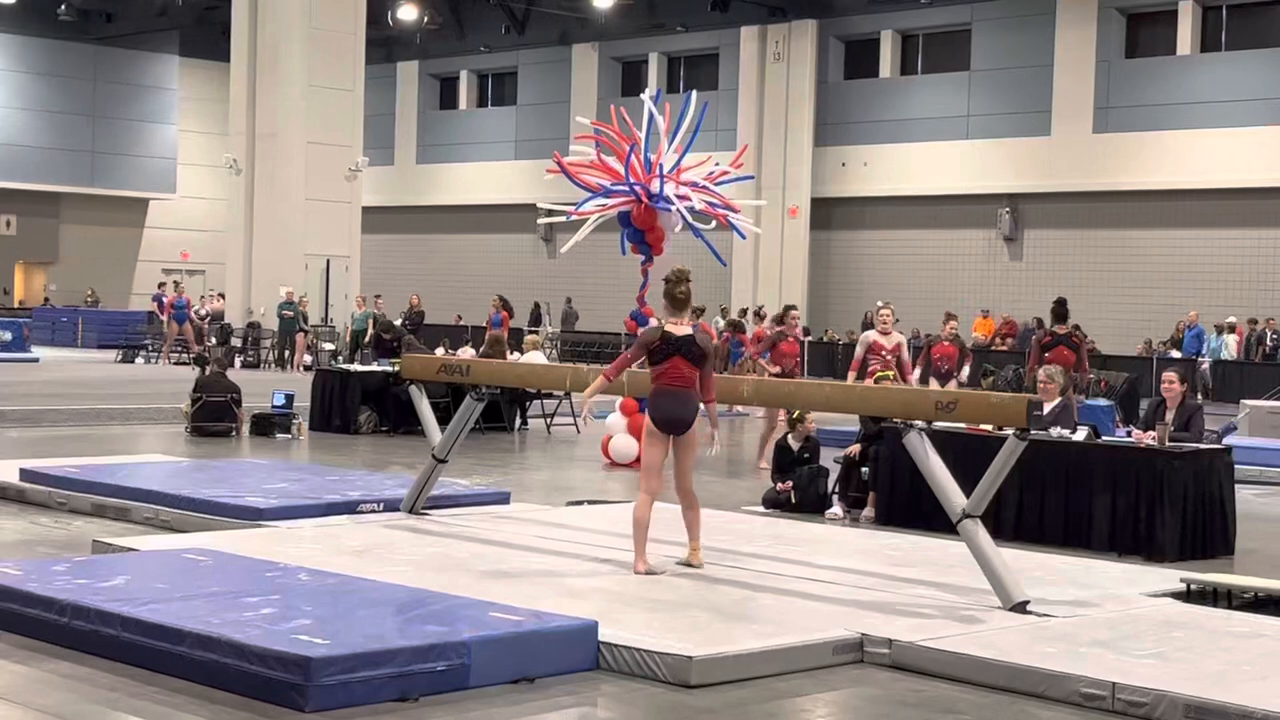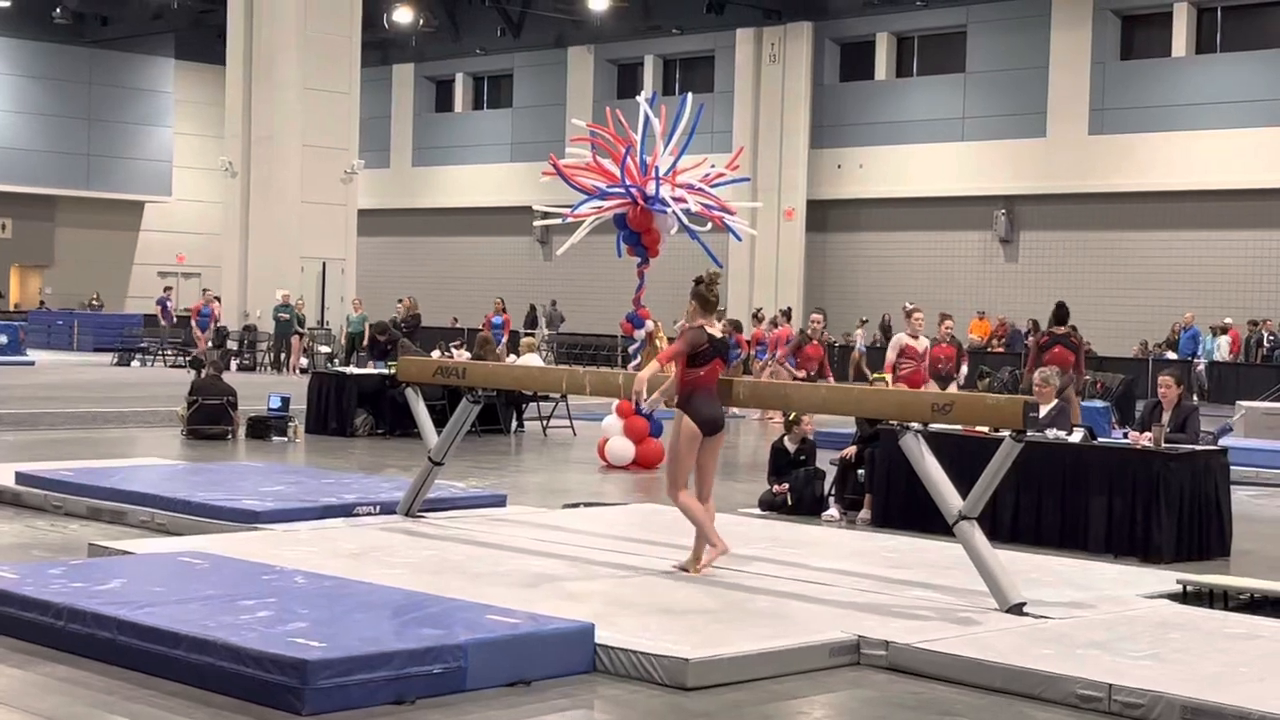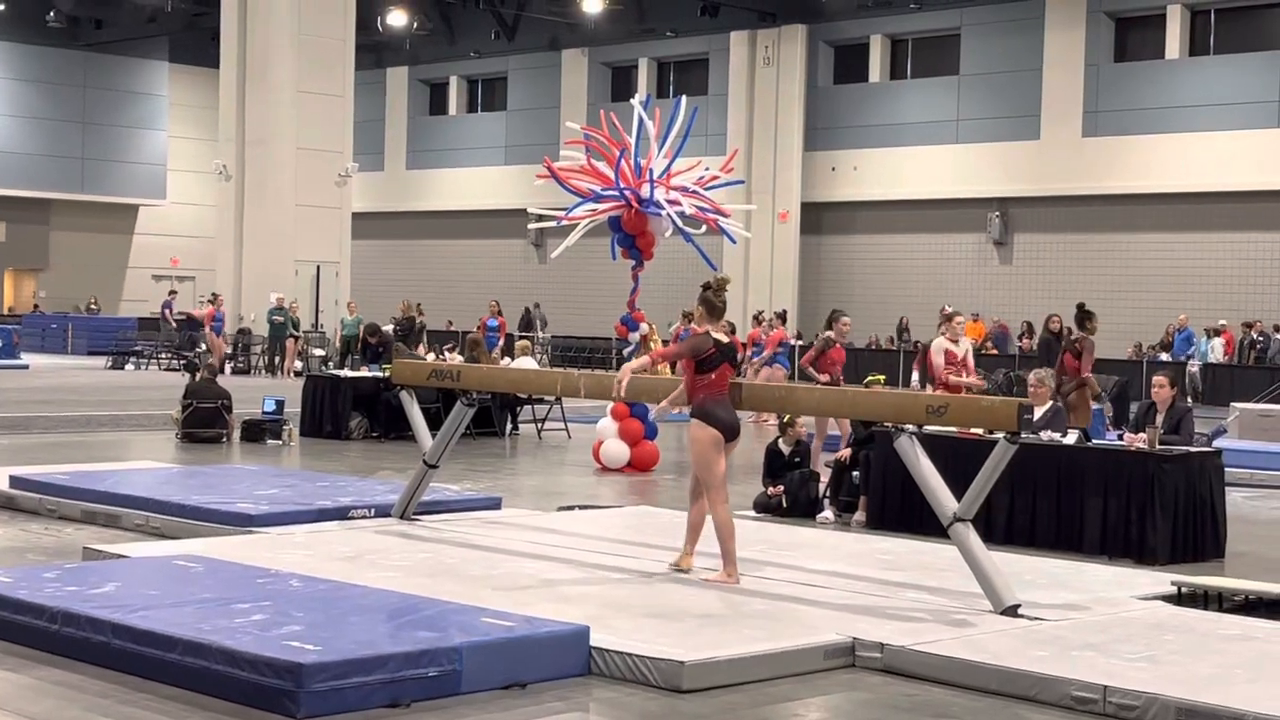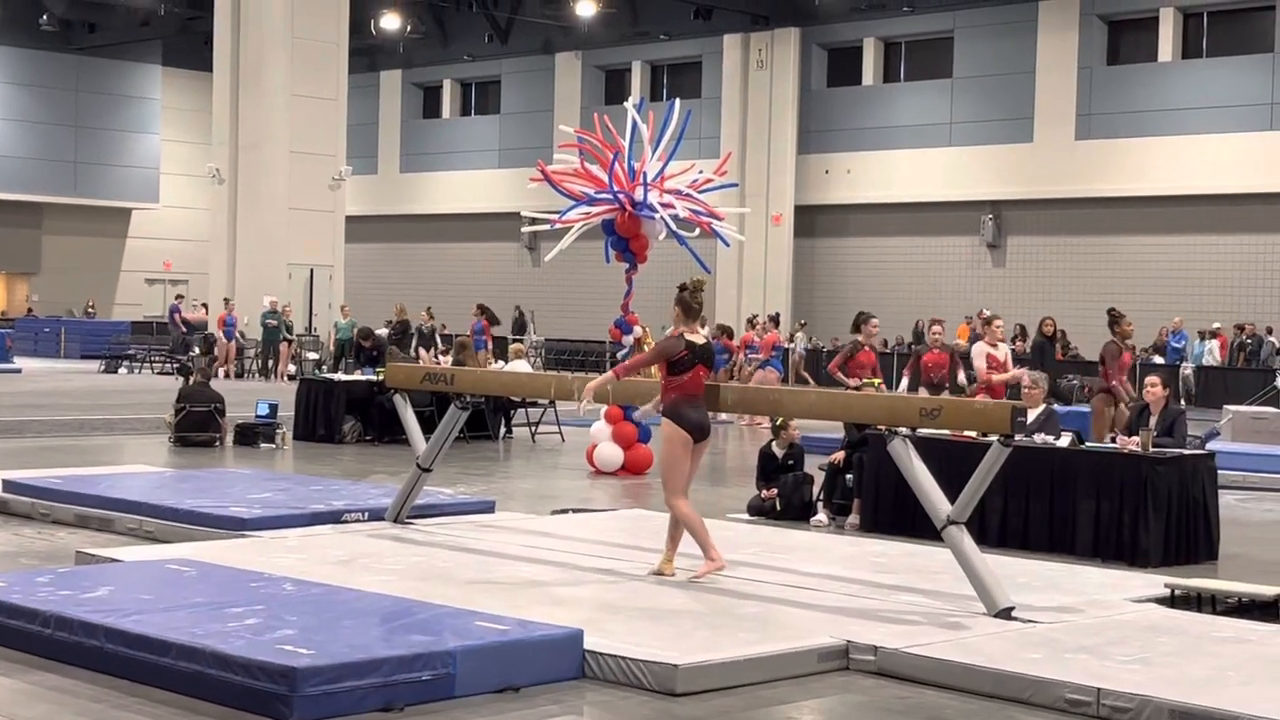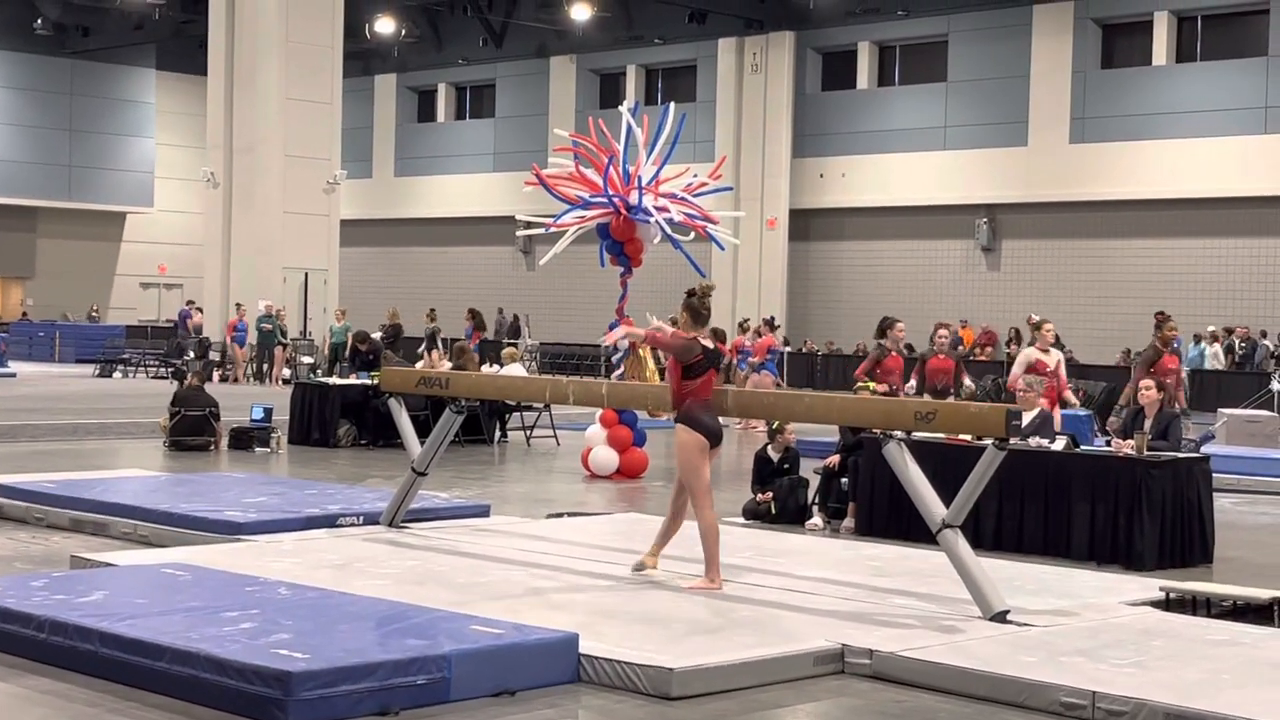
dt=0.5s
person 1, frame 1
left shoulder: (652, 335)
right shoulder: (702, 340)
left elbow: (621, 365)
right elbow: (707, 387)
left wrist: (588, 394)
right wrist: (715, 425)
left hip: (659, 409)
right hip: (687, 411)
left knee: (648, 490)
right knee: (685, 486)
left ankle: (640, 559)
right ankle: (694, 552)
person 1, frame 2
left shoulder: (695, 334)
right shoulder: (723, 341)
left elbow: (671, 353)
left wrist: (646, 373)
right wrist: (660, 395)
left hip: (692, 412)
right hip: (715, 413)
left knee: (677, 489)
right knee: (704, 493)
left ankle: (715, 542)
right ankle: (695, 559)
person 1, frame 3
left shoulder: (701, 341)
right shoulder: (729, 346)
left elbow: (668, 353)
left wrist: (632, 366)
right wrist: (668, 403)
left hip: (707, 420)
right hip: (729, 419)
left knee: (717, 498)
right knee: (698, 489)
left ankle: (730, 570)
right ankle: (686, 556)
person 1, frame 4
left shoulder: (675, 343)
right shoulder: (707, 347)
left elbow: (635, 364)
left wrist: (596, 383)
right wrist: (655, 404)
left hip: (679, 420)
right hip: (701, 420)
left knee: (675, 497)
right knee: (678, 494)
left ankle: (713, 555)
right ankle: (667, 560)
person 1, frame 5
left shoulder: (688, 346)
right shoulder: (711, 348)
left elbow: (657, 339)
left wrist: (625, 330)
right wrist: (666, 329)
left hip: (692, 425)
right hip: (710, 424)
left knee: (702, 504)
right knee: (679, 496)
left ankle: (713, 576)
right ankle: (653, 553)
